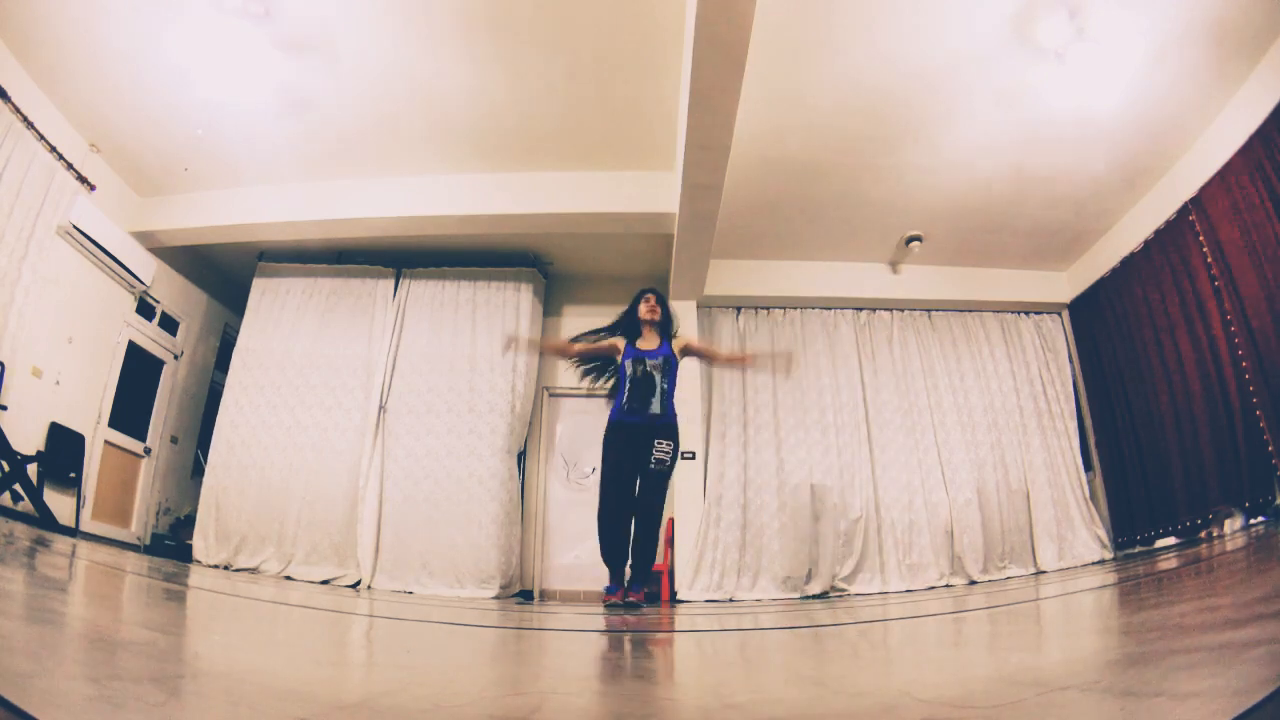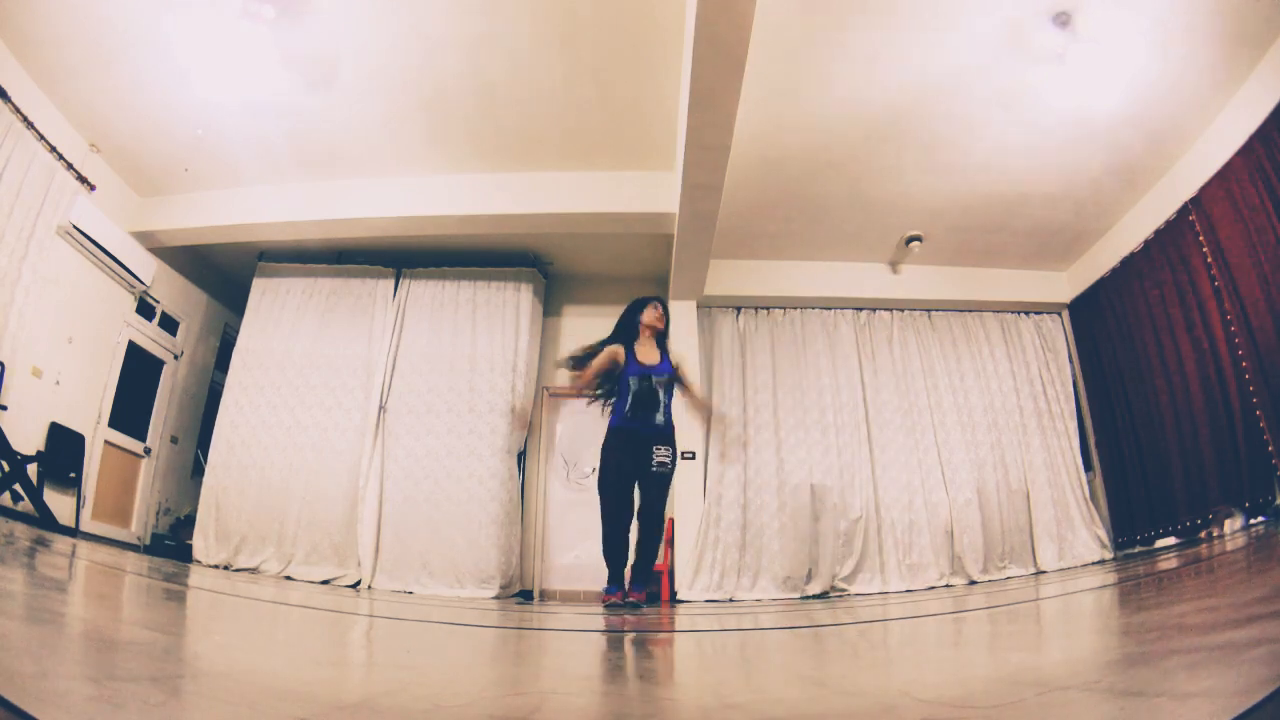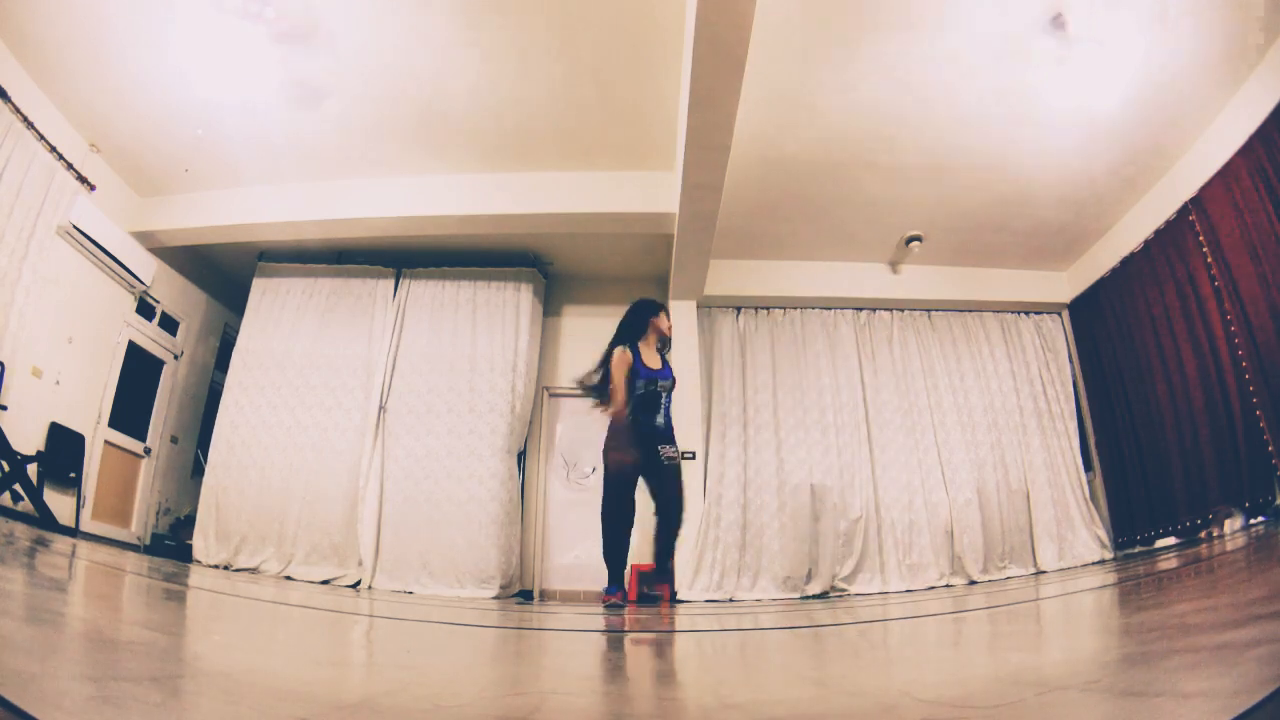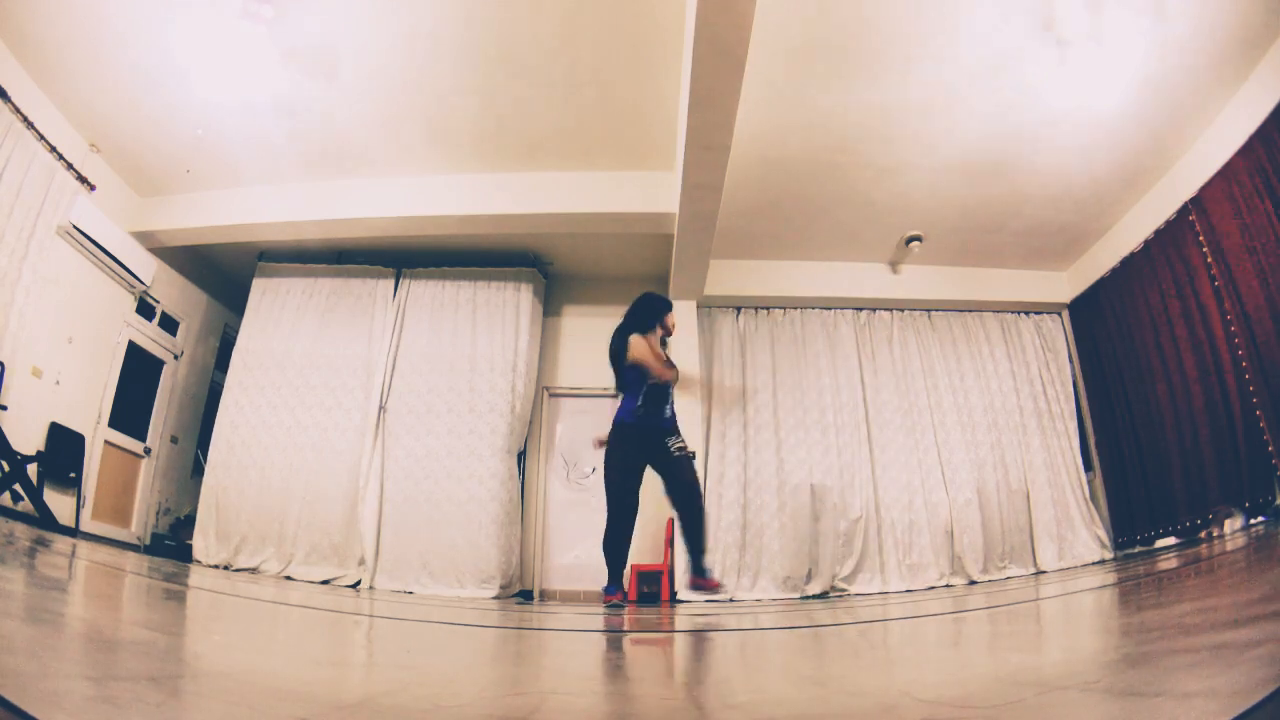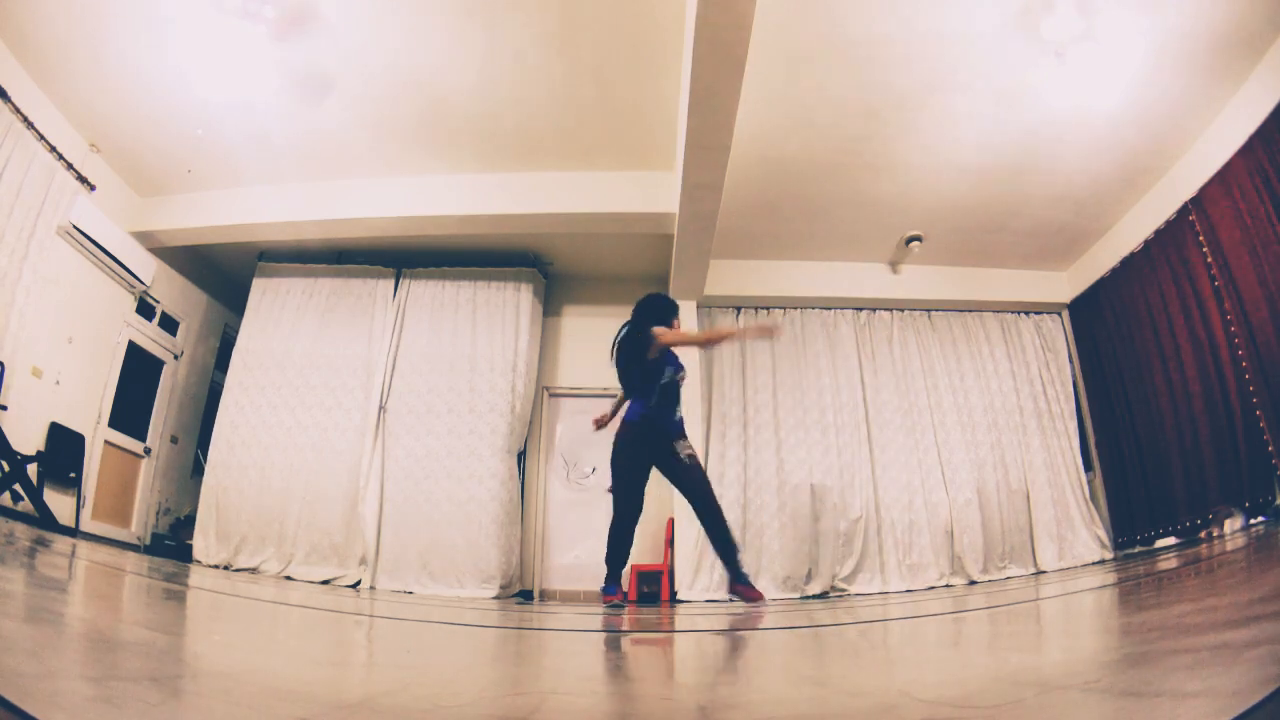
dt=0.1s
person 1, frame 1
left shoulder: (676, 345)
right shoulder: (620, 344)
left elbow: (721, 355)
right elbow: (572, 350)
left wrist: (749, 358)
right wrist: (535, 344)
left hip: (661, 432)
right hip: (622, 432)
left knee: (649, 508)
right knee: (613, 508)
left ankle: (638, 584)
right ankle: (616, 582)
person 1, frame 2
left shoulder: (668, 357)
right shoulder: (618, 351)
left elbow: (691, 395)
right elbow: (581, 380)
left hip: (660, 440)
right hip: (622, 441)
left knee: (652, 512)
right knee: (615, 513)
left ankle: (640, 583)
right ankle: (616, 583)
person 1, frame 3
left shoulder: (664, 360)
right shoulder: (624, 354)
right elbow: (618, 401)
right wrist: (620, 444)
left hip: (661, 441)
right hip: (624, 442)
left knee: (671, 506)
right knee: (617, 513)
left ankle: (663, 574)
right ankle: (615, 584)
person 1, frame 4
left shoulder: (657, 348)
right shoulder: (636, 341)
right elbow: (664, 375)
left hip: (663, 433)
right hip: (630, 433)
left knee: (689, 498)
right knee: (622, 511)
left ankle: (699, 570)
right ankle: (615, 584)
person 1, frame 5
left shoulder: (655, 346)
right shoulder: (653, 336)
left elbow: (635, 386)
right elbow: (704, 338)
left wrist: (612, 413)
right wrist: (749, 330)
left hip: (670, 435)
right hip: (639, 435)
left knee: (706, 502)
right knee: (627, 510)
left ankle: (736, 576)
right ankle: (612, 583)
